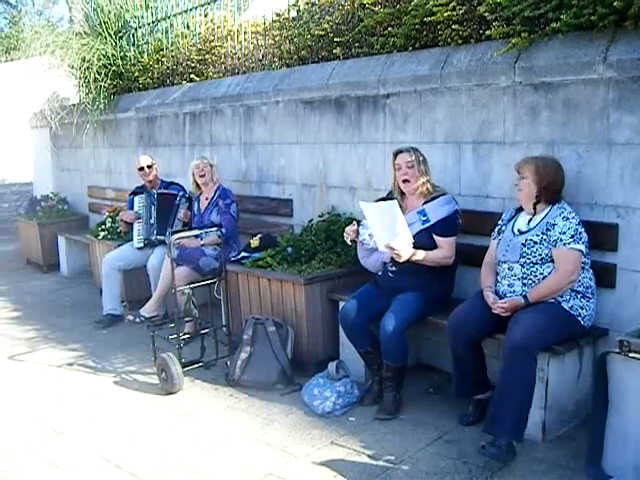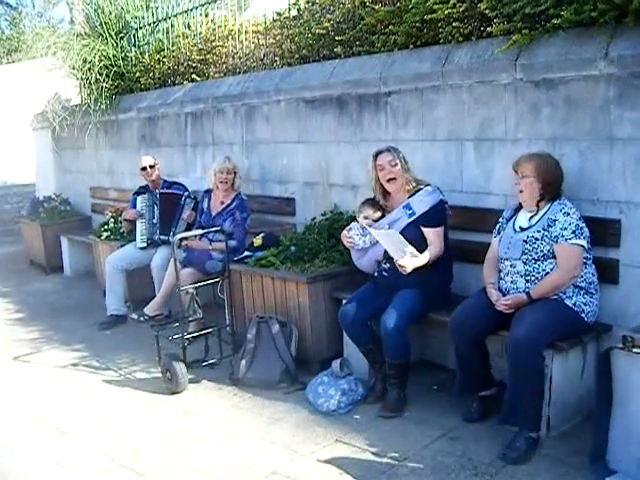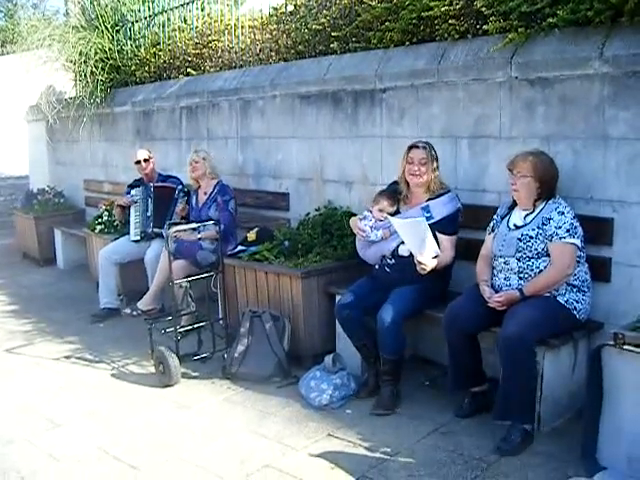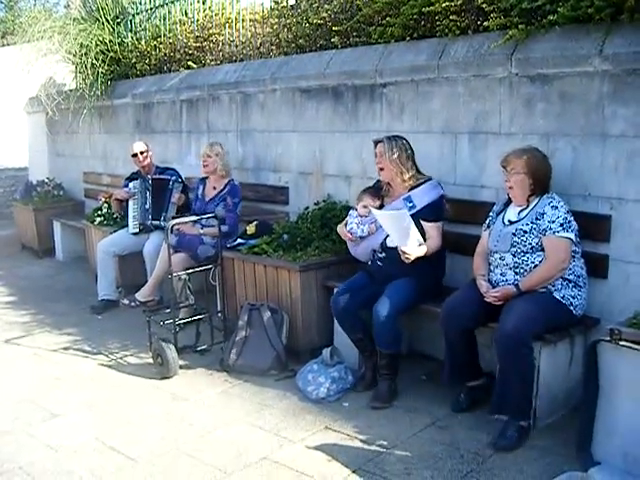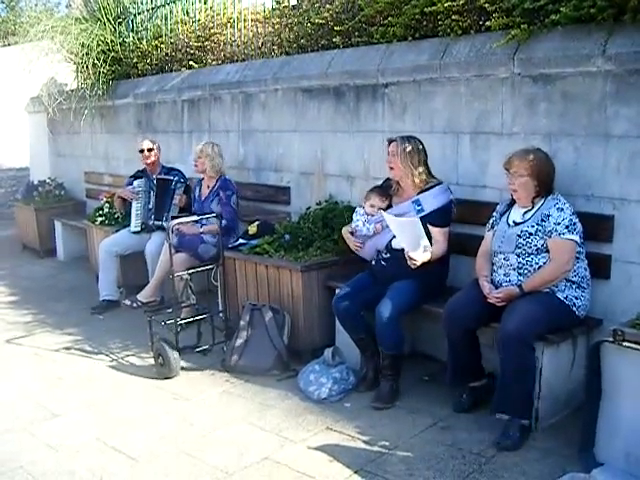
dt=1s
person 1, frame 1
left shoulder: (563, 219)
right shoulder: (510, 217)
left elbow: (567, 274)
right elbow: (490, 260)
left wrist: (523, 300)
right wrist: (489, 291)
left hip: (556, 304)
right hip: (504, 299)
left knee: (518, 342)
right knee: (459, 324)
left ankle: (505, 435)
right ankle: (481, 392)
person 1, frame 2
left shoulder: (564, 215)
right shoulder: (510, 214)
left elbow: (569, 271)
right elbow: (492, 257)
left wrist: (526, 297)
right wrist: (492, 288)
left hip: (560, 300)
right hip: (508, 295)
left knee: (523, 339)
right knee: (462, 321)
left ankle: (527, 430)
right ankle: (486, 389)
person 1, frame 3
left shoulder: (558, 214)
right shoulder: (505, 212)
left elbow: (563, 269)
right elbow: (485, 255)
left wrist: (519, 294)
right wrist: (485, 286)
left hip: (553, 298)
right hip: (501, 293)
left knee: (514, 335)
right knee: (455, 317)
left ankle: (522, 424)
right ankle: (477, 387)
person 1, frame 4
left shoulder: (552, 208)
right shoulder: (500, 209)
left elbow: (558, 263)
right elbow: (481, 252)
left wrist: (516, 289)
right wrist: (482, 281)
left hip: (549, 292)
right hip: (499, 288)
left knee: (511, 330)
right knee: (452, 311)
left ankle: (518, 418)
right ankle: (474, 381)
person 1, frame 5
left shoulder: (558, 210)
right shoulder: (504, 209)
left elbow: (562, 265)
right elbow: (484, 252)
left wrist: (518, 290)
right wrist: (484, 281)
left hip: (552, 293)
right hip: (501, 288)
left knee: (513, 330)
right knee: (455, 312)
left ankle: (519, 417)
right ankle: (476, 381)
person 2, frame 1
left shoulder: (440, 205)
right shoulder: (390, 201)
left elbow: (448, 256)
right elbow: (373, 236)
left wrist: (412, 254)
right wrist: (356, 232)
left hip: (424, 287)
right hip: (386, 281)
left knee: (390, 326)
right knee: (348, 315)
left ankle: (393, 390)
right ankle: (378, 377)
person 2, frame 2
left shoulder: (426, 198)
right shoulder: (381, 202)
left elbow: (437, 247)
left wrist: (416, 261)
right wrist: (349, 235)
left hip: (423, 282)
right hip: (385, 280)
left knee: (391, 322)
right knee: (348, 315)
left ankle: (397, 388)
right ankle: (381, 373)
person 2, frame 3
left shoulder: (443, 203)
right shoulder: (395, 191)
left elbow: (448, 251)
left wrist: (433, 263)
right wrist: (356, 221)
left hip: (421, 280)
right hip: (384, 274)
left knee: (387, 317)
right knee: (345, 308)
left ankle: (390, 385)
right ankle: (373, 368)
person 2, frame 4
left shoulder: (426, 192)
right shoulder: (380, 189)
left elbow: (435, 240)
left wrist: (418, 251)
right wrist: (343, 226)
left hip: (416, 273)
right hip: (379, 269)
left knee: (383, 311)
right knee: (340, 302)
left ankle: (387, 379)
right ankle: (370, 362)
person 2, frame 5
left shoulder: (434, 195)
right shoulder: (388, 188)
left elbow: (441, 244)
left wrist: (425, 256)
right wrist: (350, 230)
left hip: (418, 274)
right hip: (382, 269)
left knee: (385, 312)
right knee: (342, 303)
left ankle: (389, 380)
right ankle: (371, 362)
person 3, frame 1
left shoulder: (174, 189)
right shoulder: (135, 195)
left elbow: (189, 214)
right elbow: (125, 229)
left wrist: (187, 216)
right wrist: (123, 217)
left knee: (154, 264)
right knee: (109, 261)
right ankle: (113, 312)
person 3, frame 2
left shoulder: (177, 189)
right shoulder: (139, 194)
left elbow: (193, 212)
right elbow: (128, 227)
left wrist: (191, 216)
right wrist: (126, 216)
left knee: (157, 264)
right knee: (112, 261)
right ankle: (117, 312)
person 3, frame 3
left shoulder: (172, 182)
right shoulder: (134, 187)
right elbow: (120, 217)
right wrist: (119, 204)
left hip: (164, 236)
left knee: (151, 257)
right knee: (106, 255)
right ankle: (110, 305)
person 3, frame 4
left shoulder: (169, 174)
right shoulder: (131, 180)
left elbow: (186, 201)
right elbow: (118, 210)
left wrist: (181, 201)
right wrist: (116, 196)
left hip: (163, 228)
left knee: (150, 250)
right knee: (104, 247)
right ankle: (108, 297)
person 3, frame 5
left shoulder: (174, 175)
right shoulder: (136, 178)
left elbow: (188, 202)
right elbow: (120, 207)
left wrist: (184, 202)
right wrist: (120, 194)
left hip: (165, 228)
left knee: (152, 250)
right knee: (106, 246)
right ankle: (109, 297)
person 4, frame 1
left shoulder: (224, 195)
right shoulder: (197, 200)
left elbow: (228, 232)
left wrist: (199, 242)
right wrist: (188, 240)
left hip: (221, 252)
right hip: (201, 252)
left knee: (172, 255)
right knee: (180, 274)
left ankle: (154, 306)
right ankle: (190, 324)
person 4, frame 2
left shoulder: (240, 203)
right shoulder: (206, 195)
left elbow: (238, 244)
right elbow: (199, 227)
left wrist: (207, 245)
right wrist: (192, 240)
left hip: (225, 256)
right hip: (204, 250)
left knee: (179, 258)
right knee: (185, 274)
left ankle: (157, 306)
right ankle: (194, 324)
person 4, frame 3
left shoulder: (222, 190)
right shoulder: (195, 194)
left elbow: (226, 228)
right elbow: (193, 225)
left wrist: (196, 236)
right wrist: (184, 233)
left hip: (219, 248)
right hip: (198, 246)
left knee: (170, 249)
right knee: (177, 266)
left ankle: (151, 300)
person 4, frame 4
left shoulder: (232, 188)
right shoulder: (201, 184)
left elbow: (231, 228)
right elbow: (194, 214)
left wrist: (198, 231)
right wrist: (186, 226)
left hip: (217, 242)
right hip: (196, 238)
left knee: (171, 242)
right knee: (177, 258)
left ankle: (149, 291)
person 4, frame 5
left shoulder: (225, 185)
right shoulder: (199, 185)
left elbow: (229, 223)
left wrist: (198, 230)
right wrist: (186, 226)
left hip: (219, 240)
right hip: (199, 238)
left knee: (172, 242)
right knee: (178, 258)
left ankle: (151, 292)
